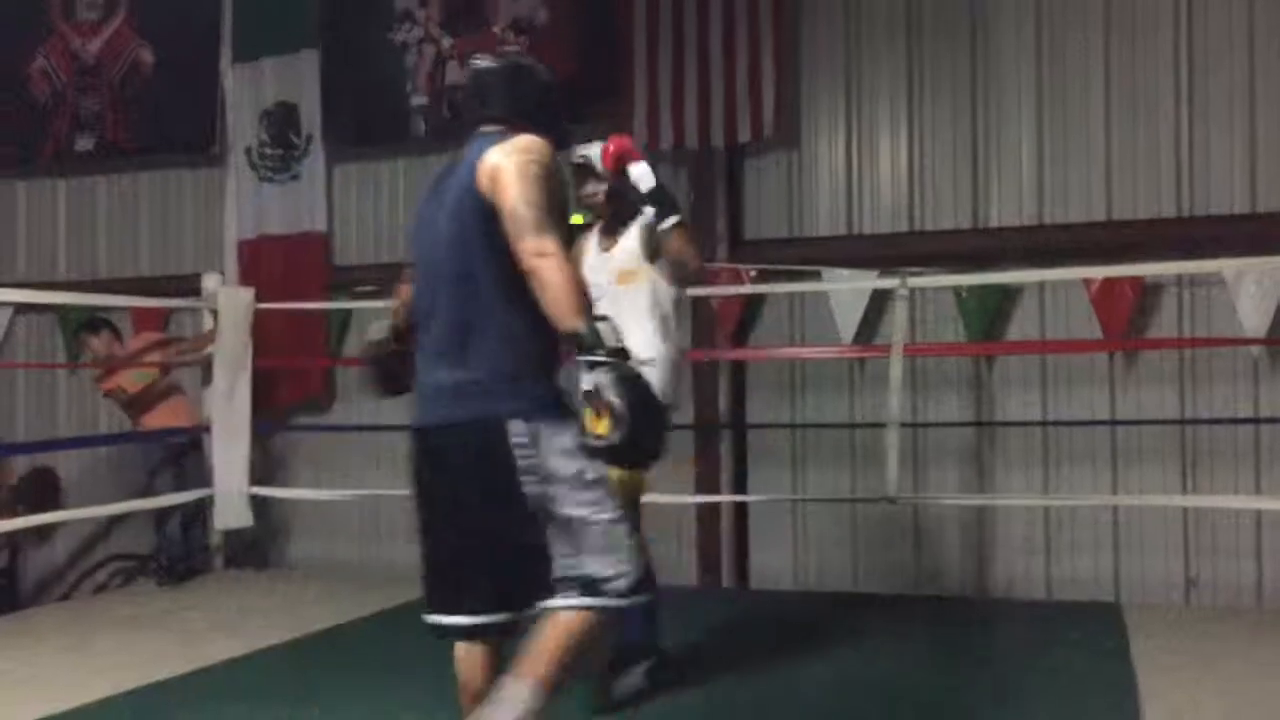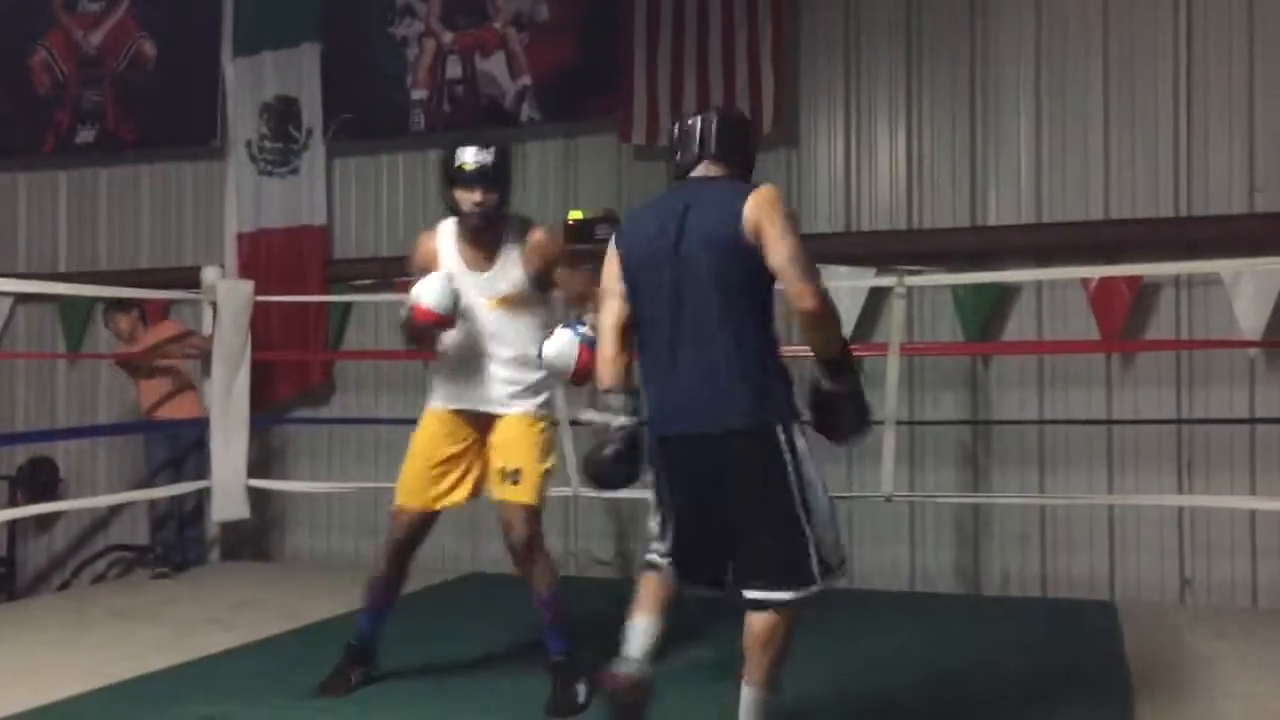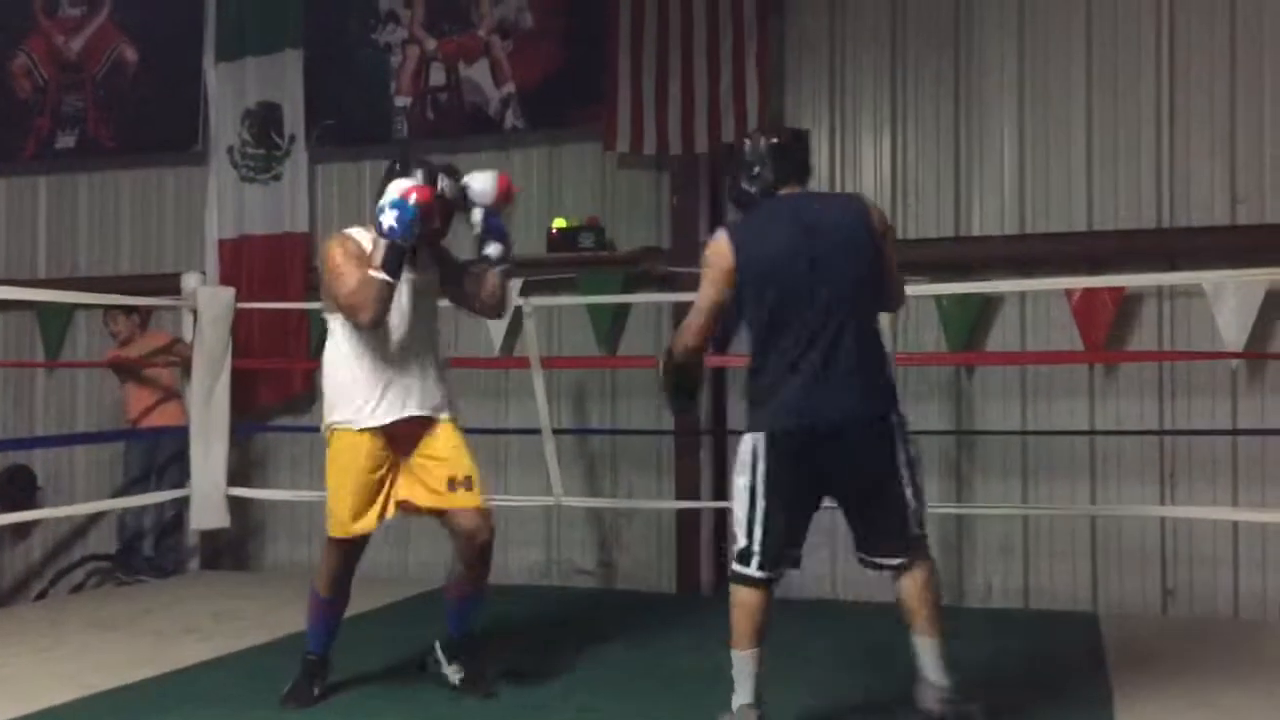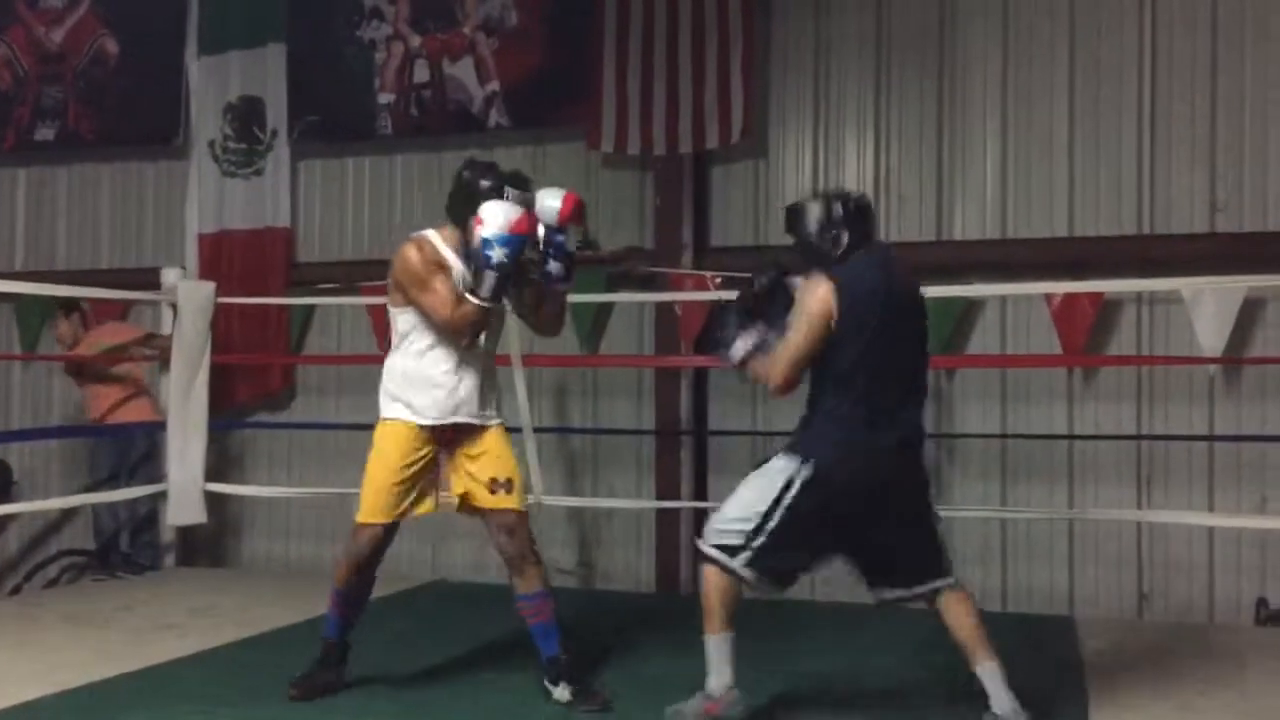
dt=0.5s
person 1, frame 1
left shoulder: (447, 181)
right shoulder: (522, 152)
left elbow: (421, 292)
right elbow: (540, 255)
right wrist: (598, 352)
left hip: (441, 415)
right hip: (508, 409)
left knee: (475, 607)
right knee: (600, 580)
person 1, frame 2
left shoulder: (631, 228)
right shoulder: (757, 204)
left elbow: (612, 324)
right elbow: (807, 302)
left wrist: (613, 407)
right wrist: (838, 374)
left hip: (672, 423)
right hip: (752, 422)
left knee: (673, 552)
right knee: (774, 579)
left ankle: (633, 659)
person 1, frame 3
left shoulder: (731, 241)
right shoulder: (864, 216)
left elbow: (696, 333)
right elbow: (891, 297)
left wrist: (676, 367)
left hip: (779, 421)
right hip: (864, 413)
left knee: (753, 567)
right knee: (906, 551)
person 1, frame 4
left shoulder: (826, 286)
right shoulder: (903, 287)
left elbow: (780, 376)
left wrist: (737, 338)
right wrist: (788, 292)
left hip: (826, 461)
right hip: (897, 465)
left knee: (718, 550)
right knee: (935, 584)
person 2, frame 1
left shoulder: (653, 229)
right shoulder: (585, 244)
left elbow: (689, 267)
left wrist: (655, 199)
left ankle: (632, 652)
right ankle: (643, 647)
person 2, frame 2
left shoulder: (537, 242)
right shoulder: (432, 247)
left elbow: (579, 302)
right elbow: (419, 339)
right wrist: (420, 324)
left hip: (518, 408)
right hip: (449, 406)
left knee: (523, 537)
right knee: (401, 532)
left ankle: (566, 670)
right ankle: (360, 653)
person 2, frame 3
left shoulder: (431, 255)
right shoulder: (344, 249)
left elbow: (491, 304)
right elbow: (367, 315)
left wrist: (492, 234)
right wrist: (392, 244)
left hip: (429, 419)
right hip: (360, 423)
left knee: (476, 534)
right knee: (342, 549)
left ankle: (454, 646)
right ankle: (313, 666)
person 2, frame 4
left shoulder: (499, 260)
right shoulder: (418, 254)
left elbow: (548, 324)
right elbow: (462, 329)
left wrist: (555, 253)
right wrist: (493, 269)
left hip: (478, 422)
right hip: (412, 420)
left knee: (516, 543)
right knee: (367, 545)
left ankle: (557, 671)
right ankle: (331, 653)
person 3, frame 1
left shoulder: (148, 343)
right shoulder: (106, 376)
left elbow: (194, 346)
right elbow: (132, 406)
right wrist: (157, 383)
left hip: (187, 430)
right hip: (156, 438)
left ankle: (198, 563)
right ankle: (171, 566)
person 3, frame 2
left shoulder: (168, 329)
right shoulder: (125, 354)
left elbow: (207, 346)
right elbow: (141, 364)
right wrist: (164, 352)
left hip: (190, 420)
right hip: (157, 425)
left knee: (190, 491)
right knee: (162, 490)
left ankle: (191, 556)
right ankle: (166, 558)
person 3, frame 3
left shoulder: (158, 339)
right shoulder: (116, 356)
left elbow: (191, 356)
right elbow: (132, 366)
right wrist: (154, 359)
left hip: (172, 428)
right hip: (139, 432)
left knee: (169, 497)
right knee: (133, 495)
left ankle: (166, 562)
right ankle: (129, 561)
person 3, frame 4
left shoulder: (113, 332)
right shoulder: (72, 360)
left elbow: (150, 340)
right elbow: (96, 369)
left wrist: (168, 348)
right wrist: (124, 356)
left hip: (141, 423)
right hip: (106, 429)
right knee: (105, 493)
left ankle: (142, 558)
right ankle: (109, 559)
